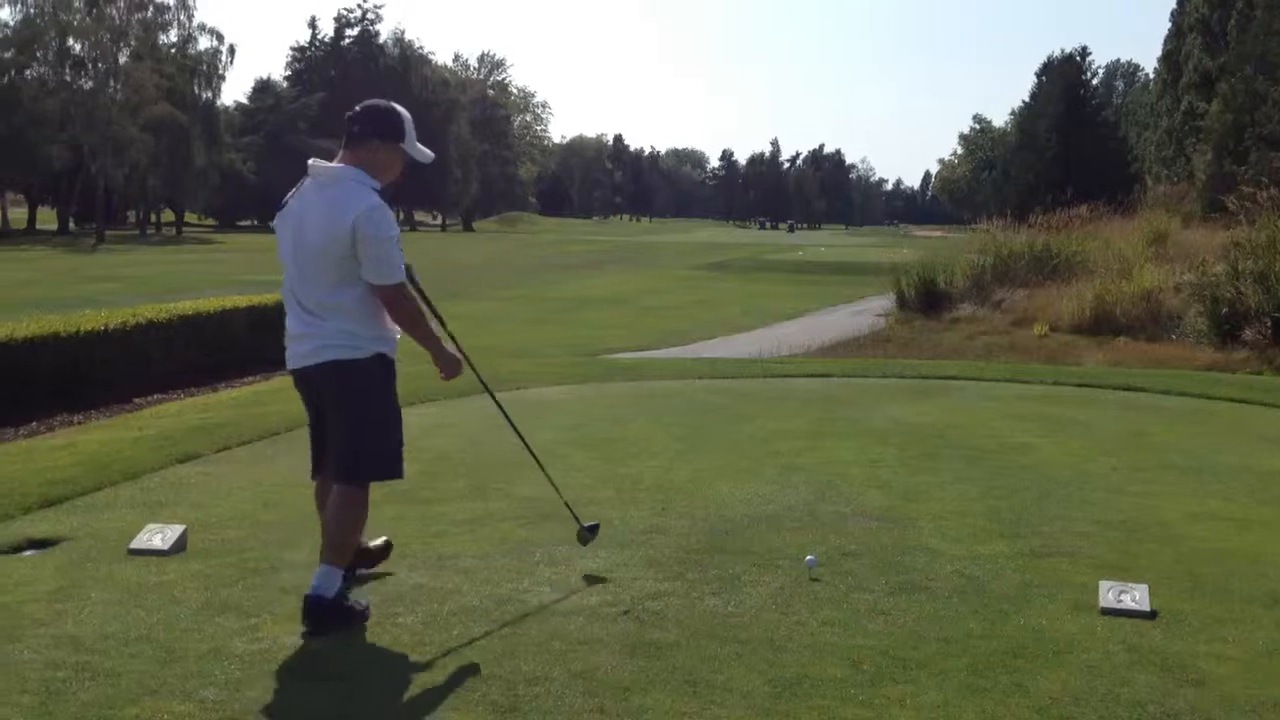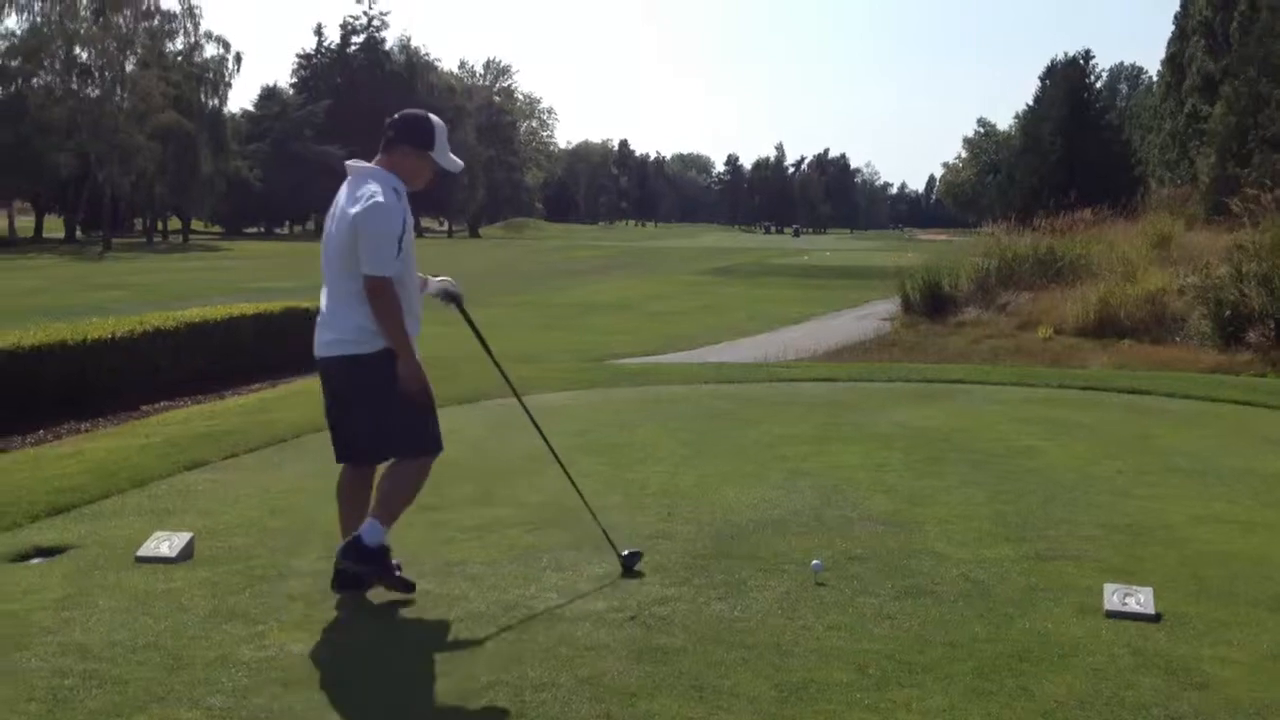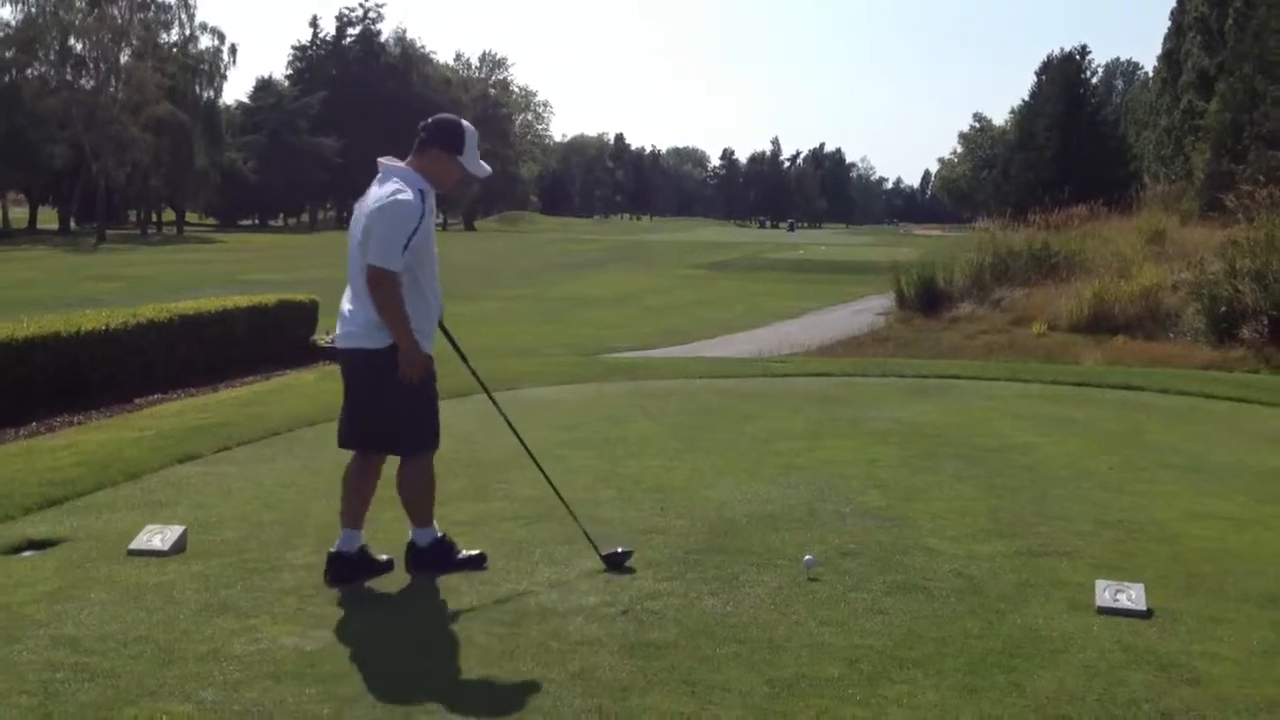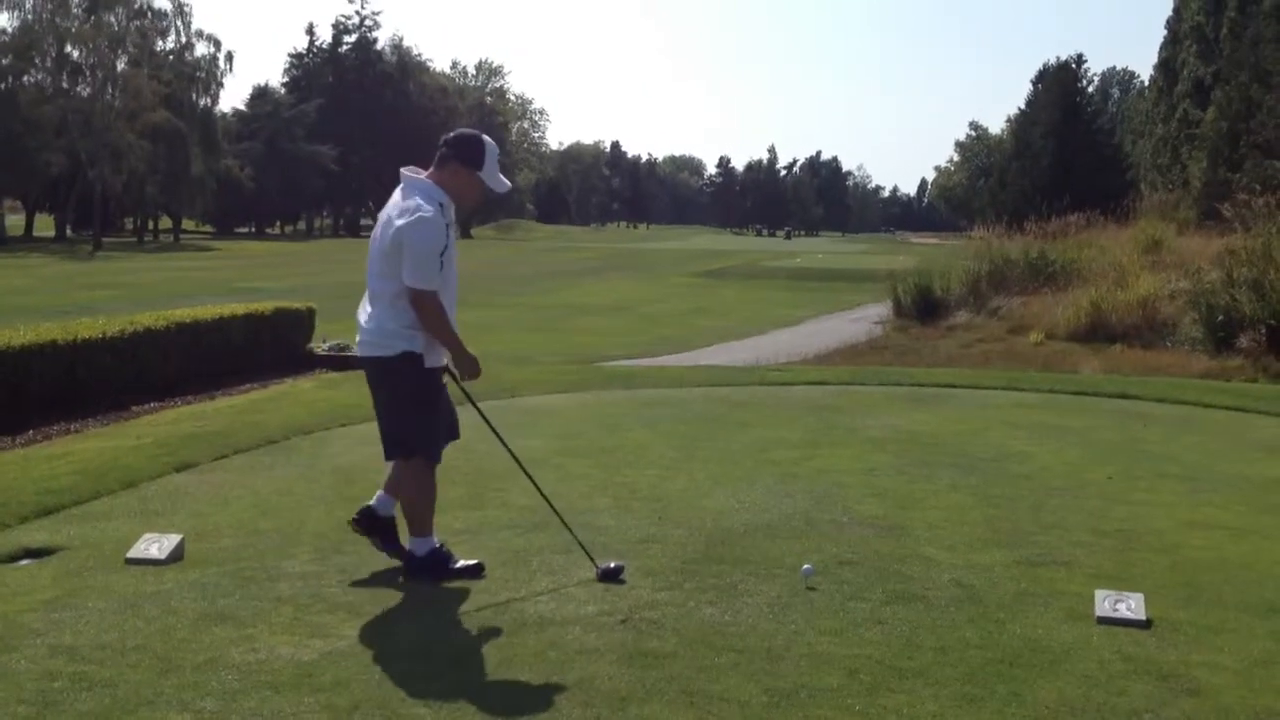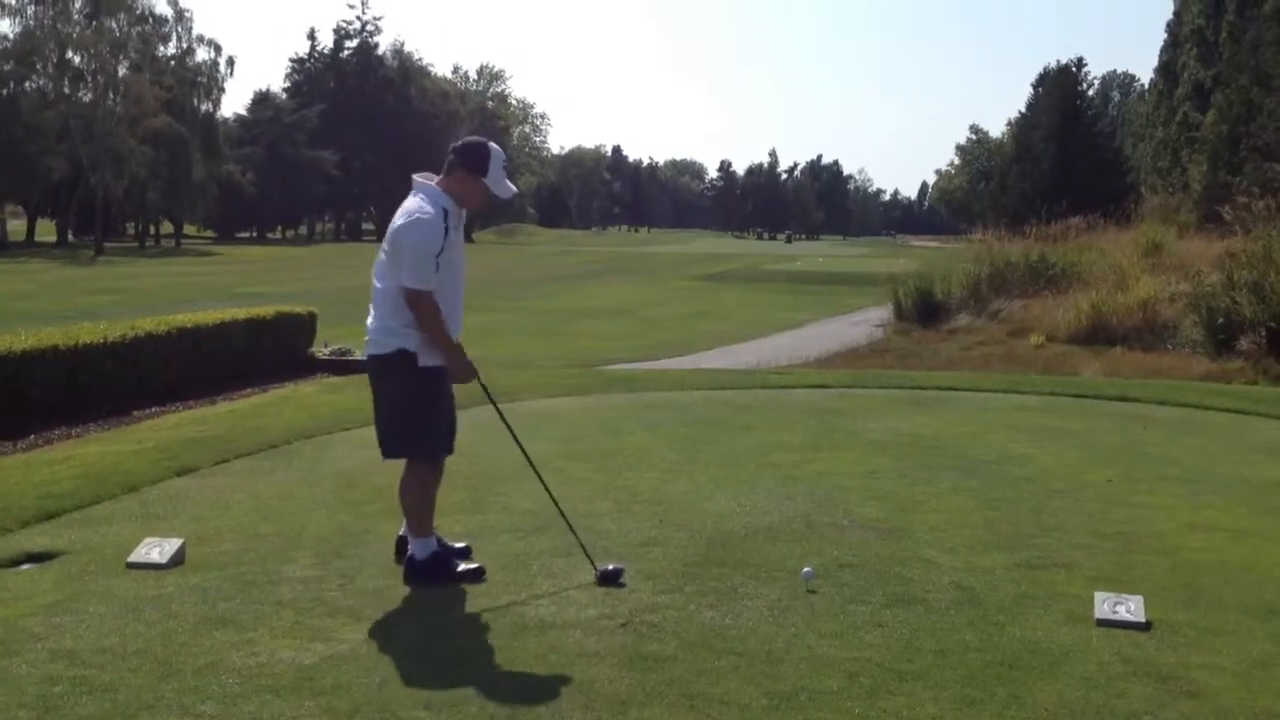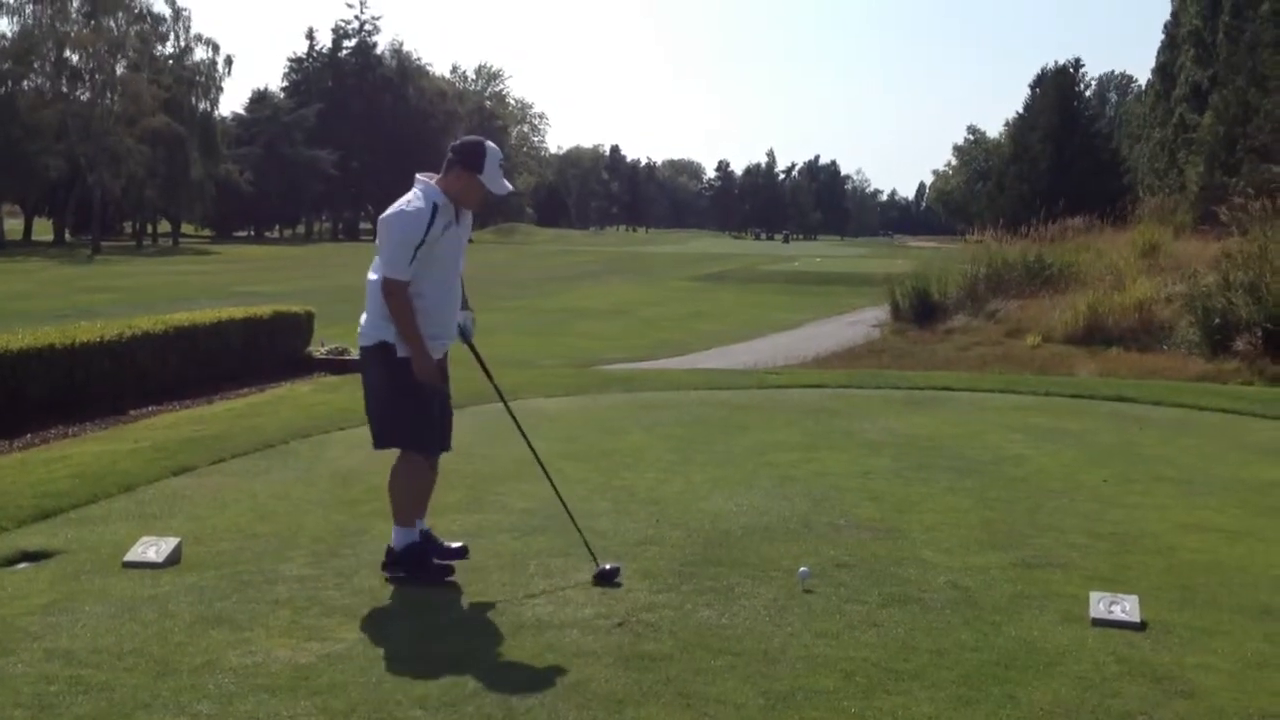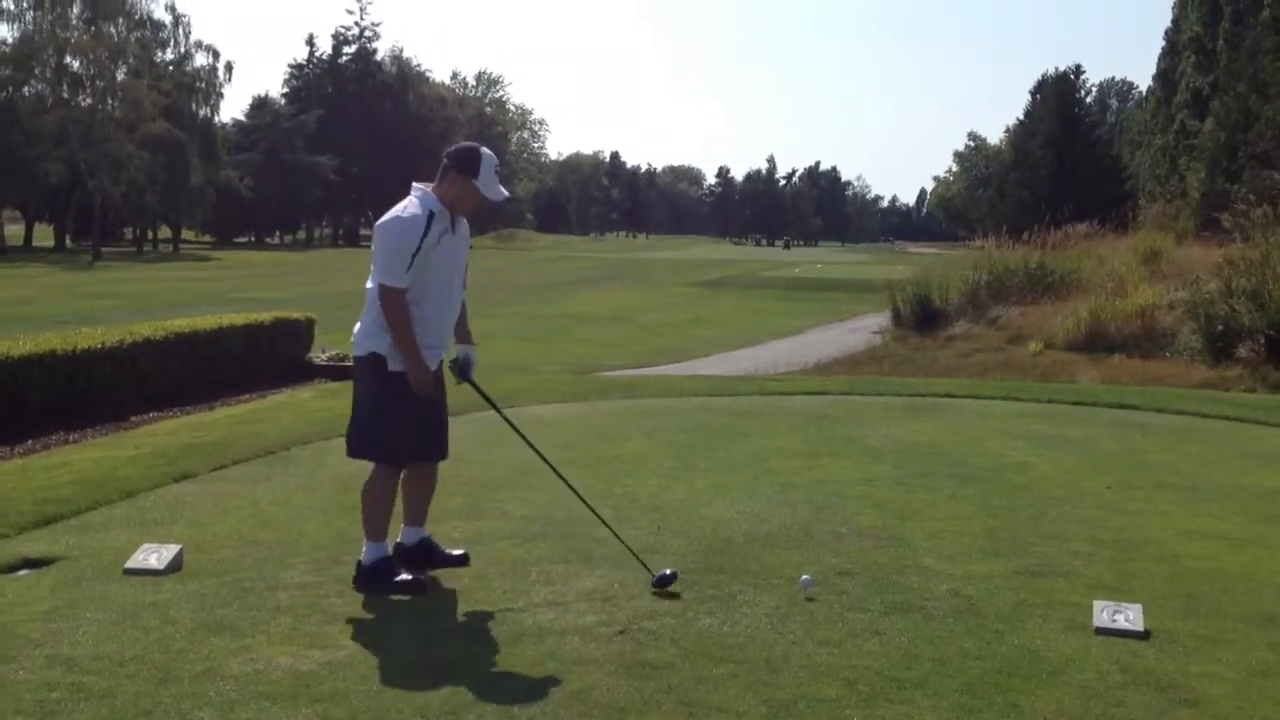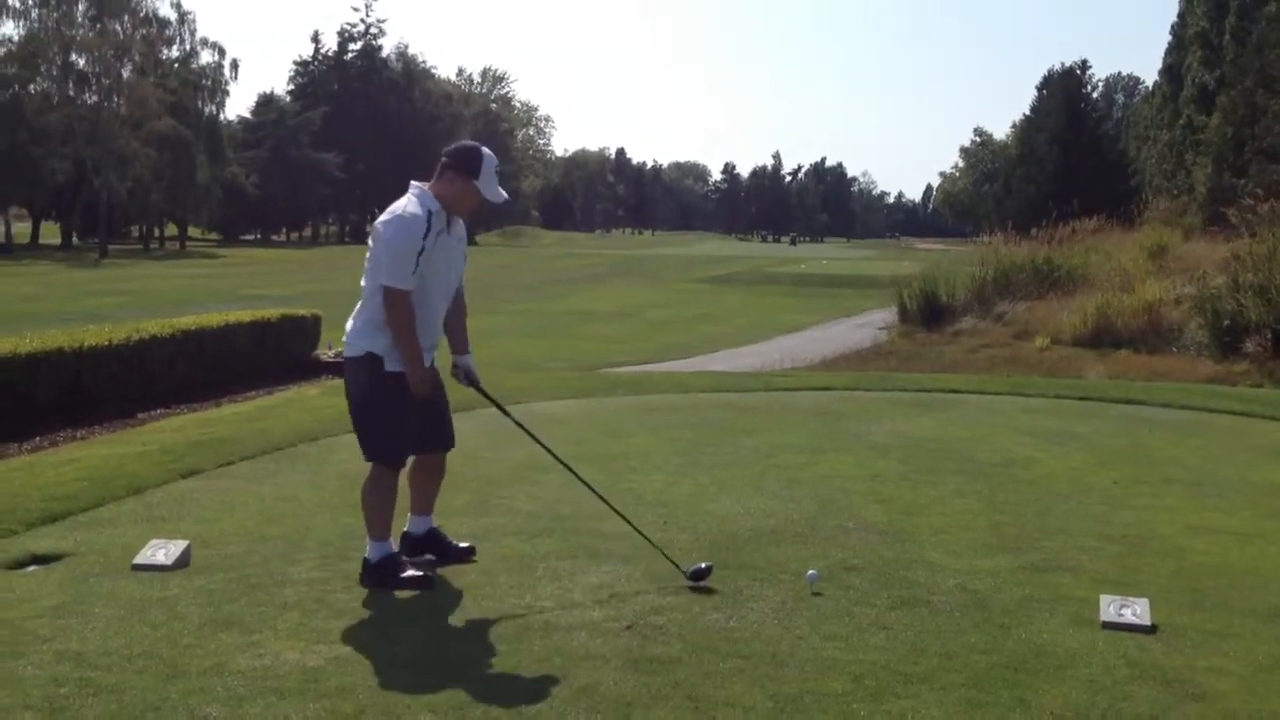
dt=0.3s
person 1, frame 1
left shoulder: (299, 195)
right shoulder: (368, 210)
right elbow: (393, 298)
right wrist: (440, 351)
left hip: (306, 354)
right hip: (356, 357)
left knee: (331, 466)
right knee: (354, 478)
left ankle: (345, 550)
right ankle: (325, 595)
person 1, frame 2
left shoulder: (355, 190)
right shoulder: (383, 205)
right elbow: (379, 290)
left wrist: (426, 283)
right wrist: (407, 357)
left hip: (336, 348)
right hip: (372, 352)
left knee: (359, 458)
right knee: (418, 449)
left ankle: (354, 561)
right ankle: (367, 541)
person 1, frame 3
left shoulder: (390, 188)
right shoulder: (404, 203)
right elbow: (381, 280)
left wrist: (419, 322)
right wrist: (411, 346)
left hip: (361, 340)
right hip: (388, 346)
left knee: (370, 450)
right knee: (415, 449)
left ankle: (349, 552)
right ankle: (425, 545)
person 1, frame 4
left shoulder: (416, 197)
right shoulder: (426, 218)
right elbow: (424, 299)
left wrist: (446, 350)
right wrist: (460, 353)
left hip: (391, 345)
right hip: (405, 352)
left knee: (422, 446)
right knee: (422, 454)
left ankle: (380, 512)
right ankle: (423, 553)
person 1, frame 5
left shoulder: (447, 211)
right shoulder: (423, 221)
right elbow: (417, 300)
left wrist: (449, 353)
right wrist: (455, 355)
left hip: (426, 352)
right hip: (405, 353)
left knee: (434, 452)
right knee: (422, 455)
left ankle: (416, 537)
right ankle: (422, 557)
person 1, frame 6
left shoulder: (459, 213)
right shoulder: (411, 216)
right elbow: (394, 290)
left wrist: (463, 310)
right wrist: (418, 354)
left hip: (429, 348)
right hip: (396, 349)
left knee: (430, 448)
right knee: (414, 448)
left ankle: (415, 534)
right ankle: (403, 548)
person 1, frame 7
left shoulder: (458, 225)
right shoulder: (406, 223)
right elbow: (391, 298)
left wrist: (463, 344)
right wrist: (413, 363)
left hip: (427, 361)
right hip: (389, 361)
left knee: (426, 457)
right knee: (390, 461)
left ankle: (414, 542)
right ankle: (373, 561)
person 1, frame 8
left shoulder: (454, 226)
right shoulder: (406, 222)
left elbow: (453, 296)
right elbow: (395, 301)
left wrist: (462, 355)
right wrist: (415, 366)
left hip: (417, 359)
right hip: (381, 358)
left knee: (434, 447)
right knee: (388, 460)
left ankle: (420, 532)
right ankle: (379, 558)
